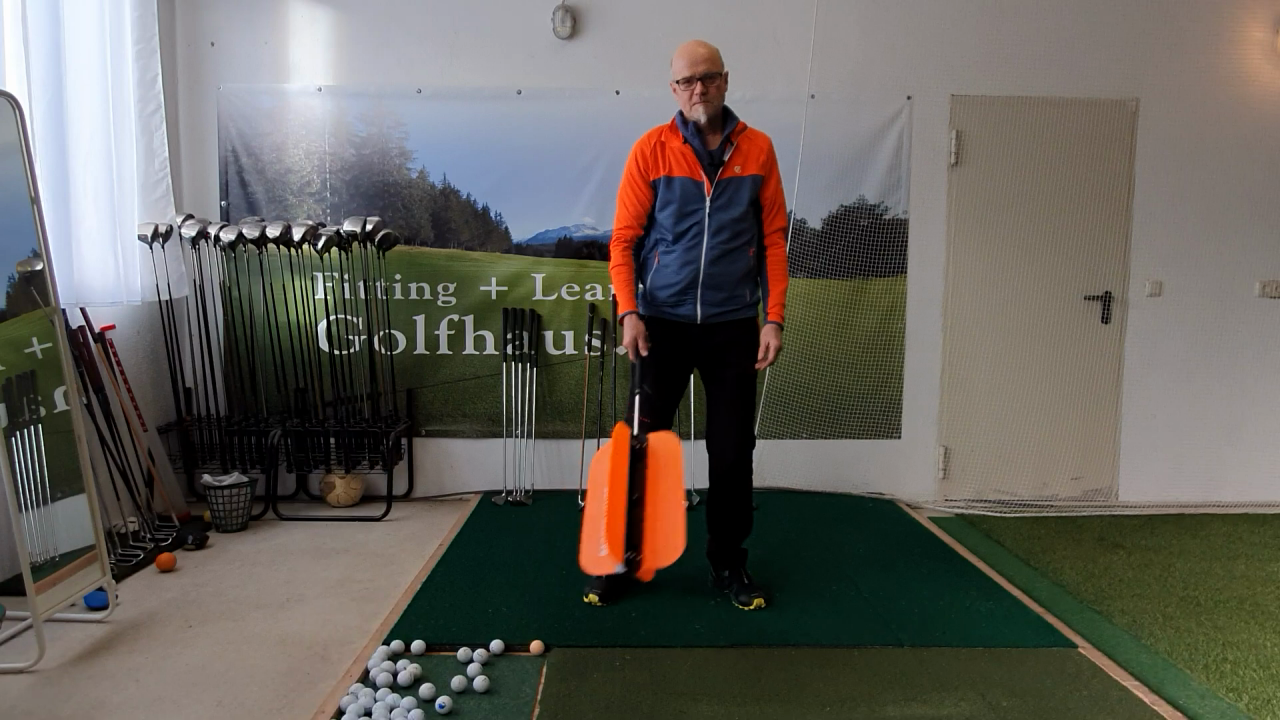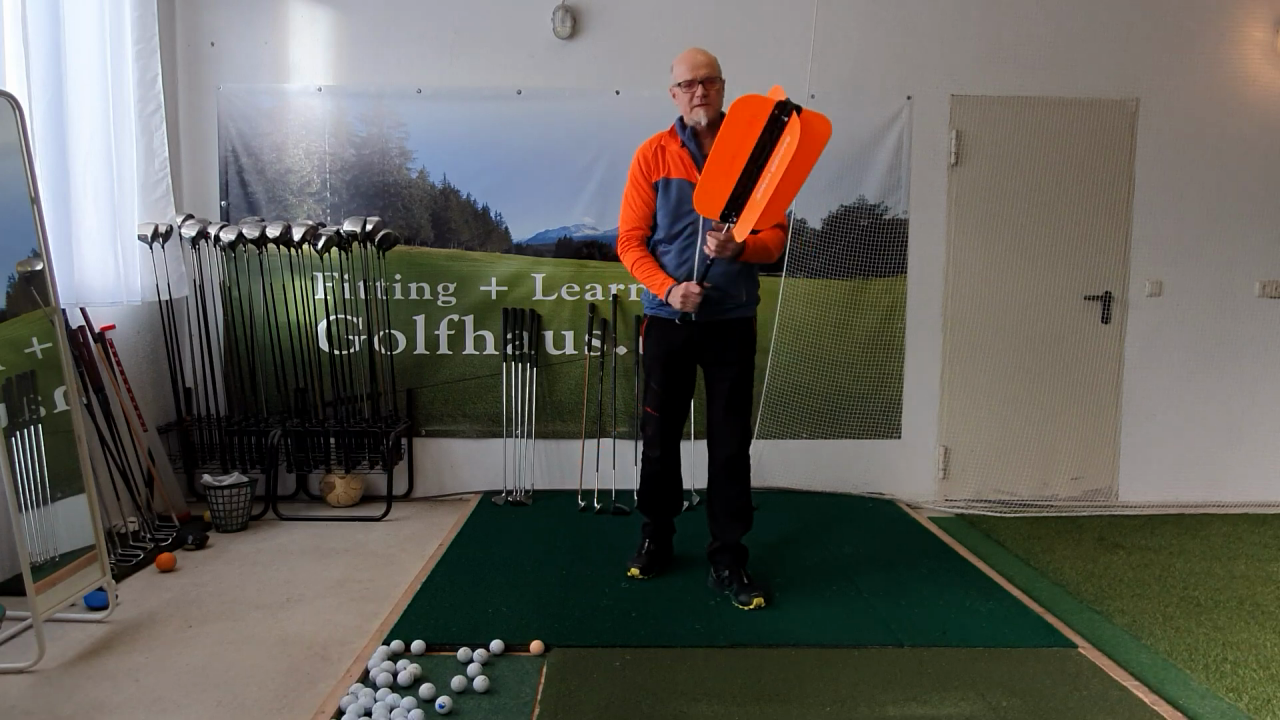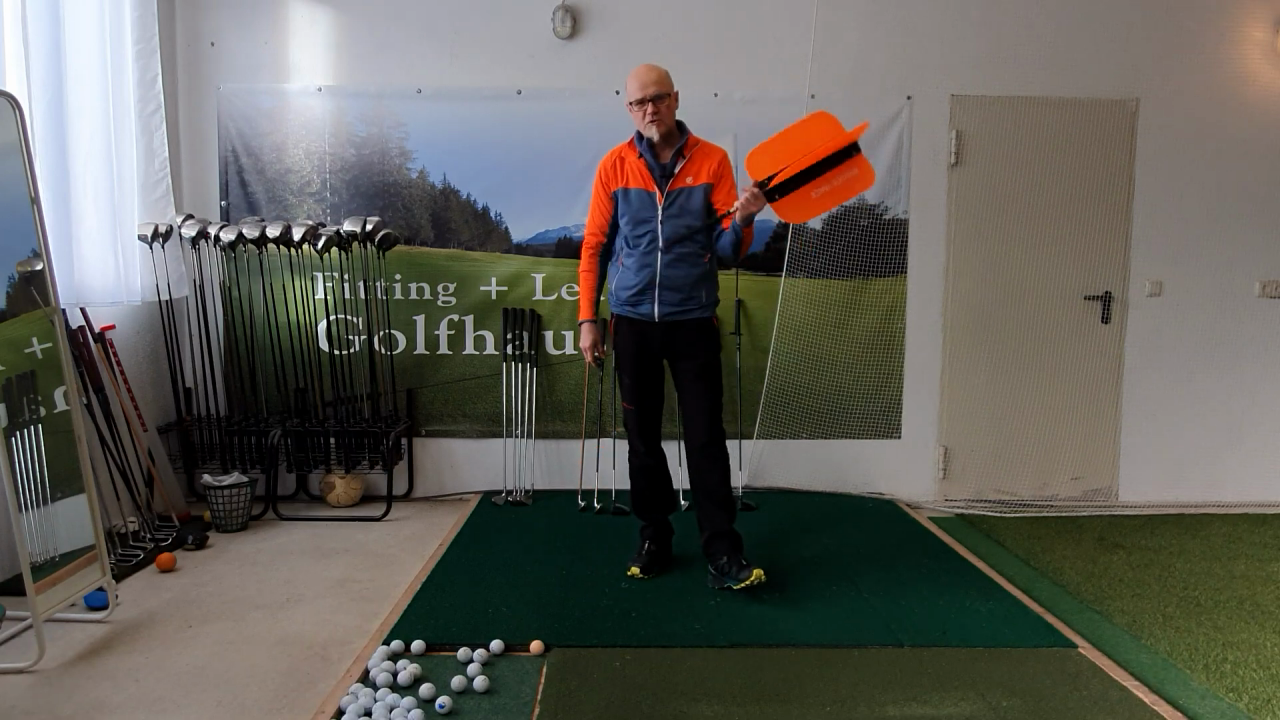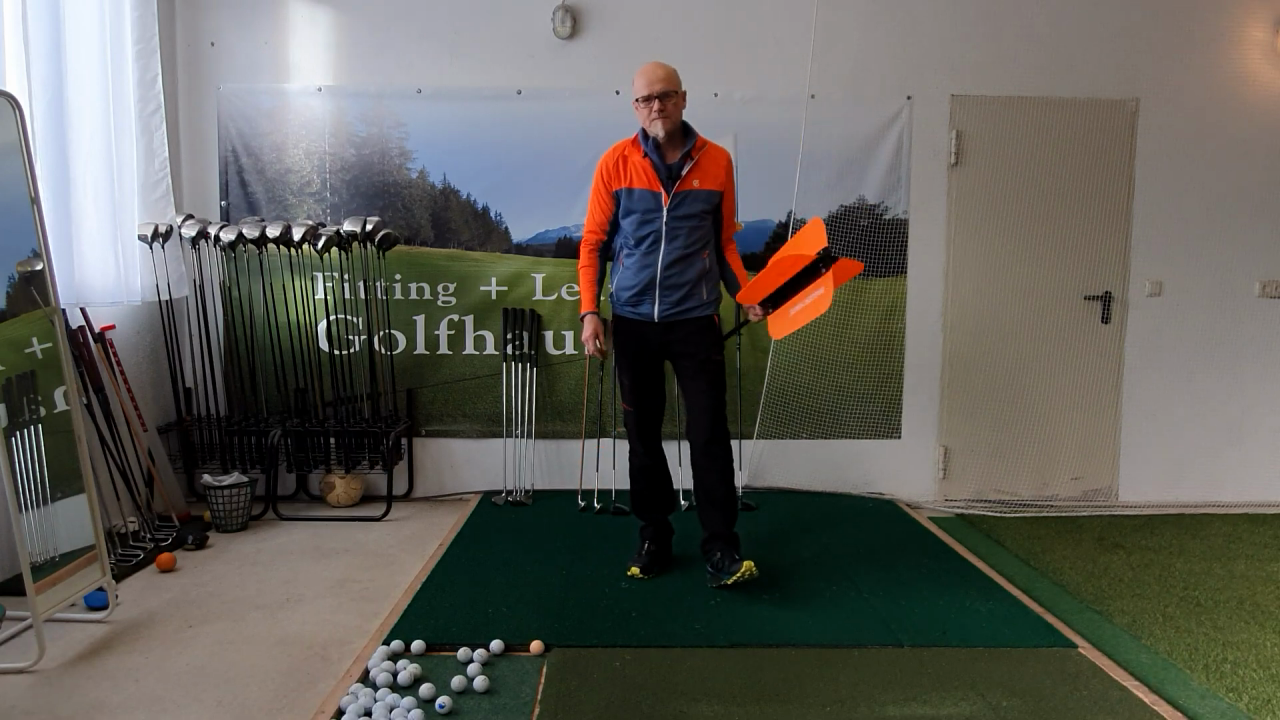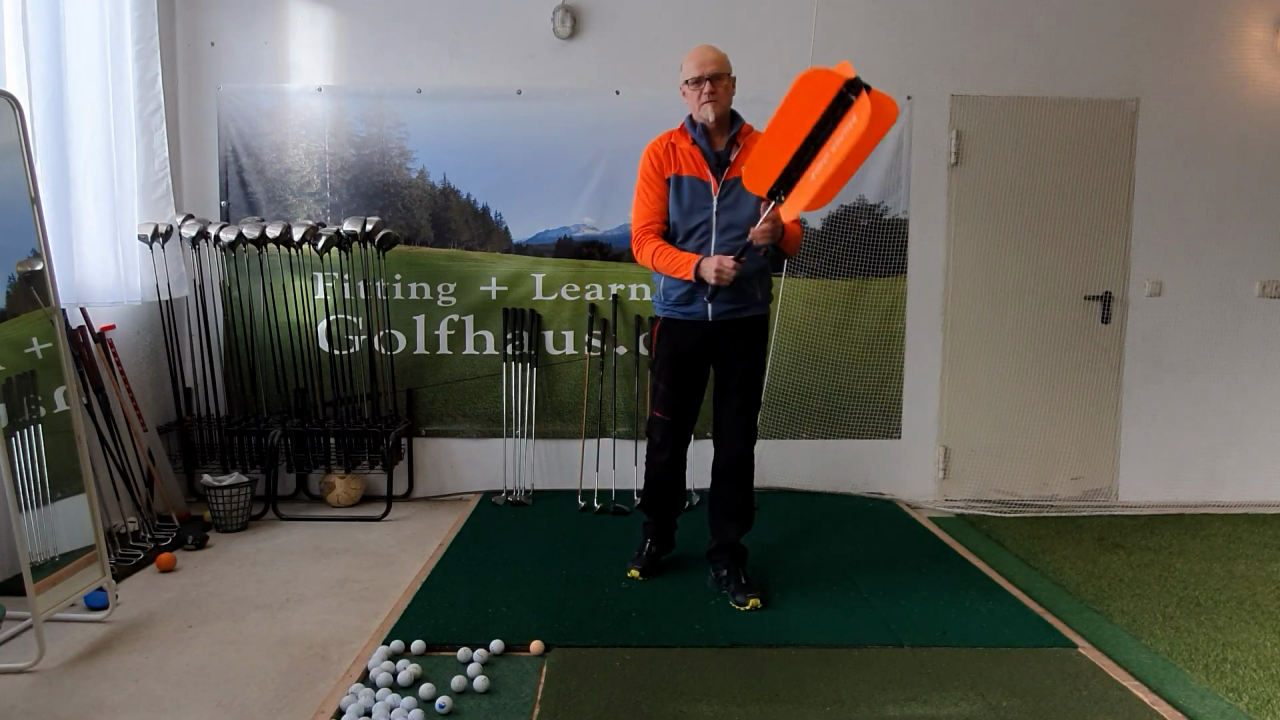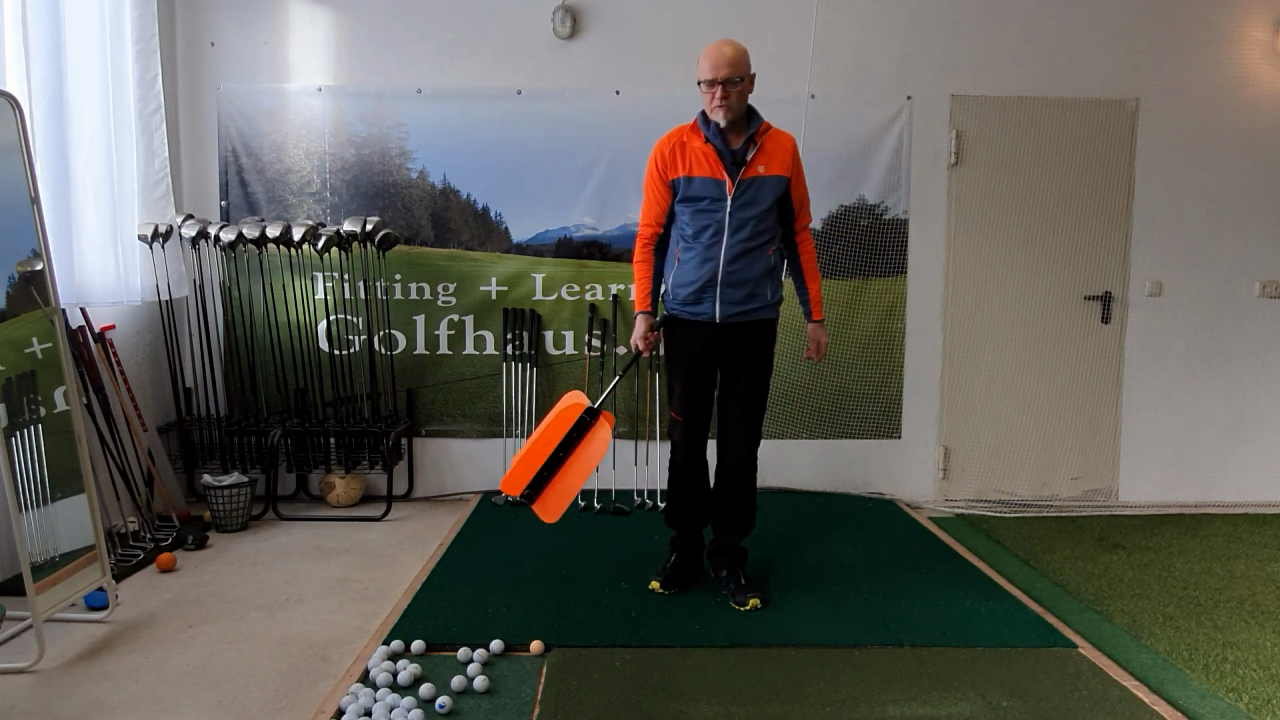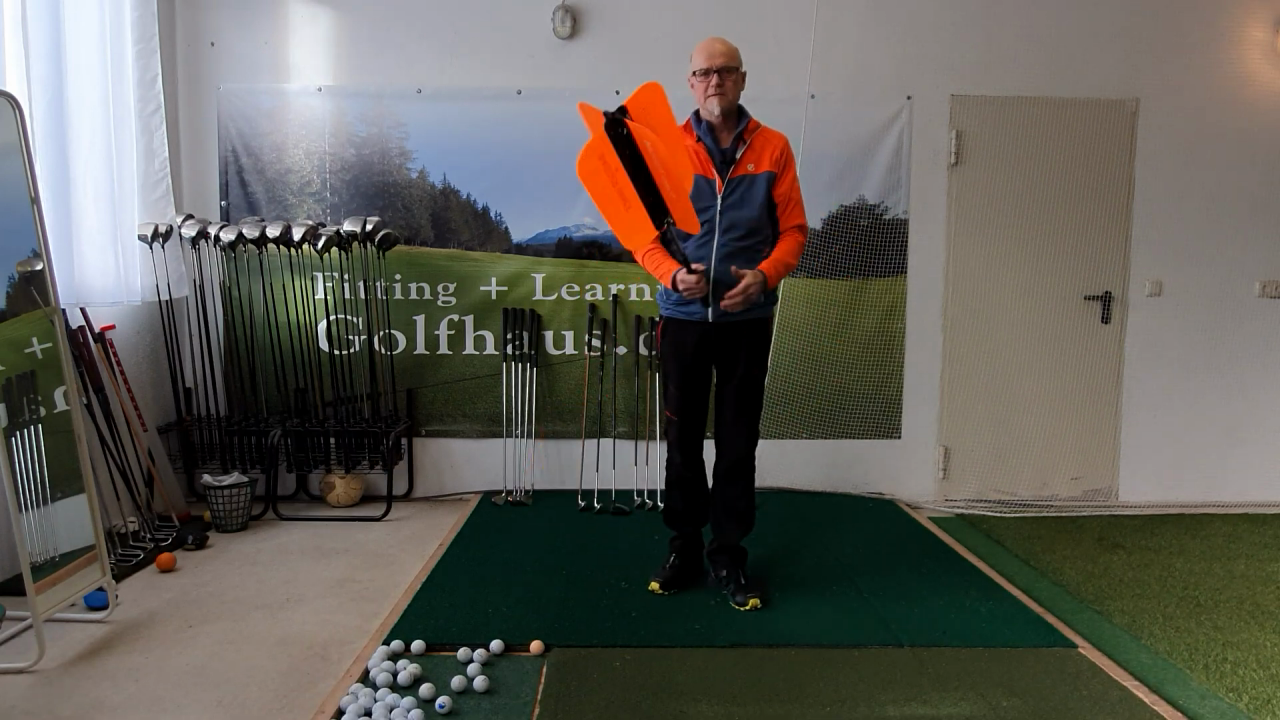
dt=0.7s
person 1, frame 1
left shoulder: (758, 148)
right shoulder: (650, 150)
left elbow: (774, 238)
right elbow: (624, 239)
left wrist: (773, 317)
right wrist: (629, 311)
left hip: (733, 326)
right hip: (663, 322)
left knee: (732, 450)
right knee: (642, 441)
left ankle: (728, 562)
person 1, frame 2
right shoulder: (652, 154)
left elbow: (774, 239)
right elbow: (630, 242)
left wrist: (740, 247)
right wrist: (671, 290)
left hip: (732, 322)
right hip: (668, 321)
left knee: (730, 444)
right knee: (659, 437)
left ankle: (728, 561)
right ankle: (655, 536)
person 1, frame 3
left shoulder: (713, 160)
right shoulder: (614, 165)
left elbow: (730, 250)
right elbow: (594, 246)
left wrist: (742, 221)
right wrist: (588, 317)
left hip: (694, 321)
right hip: (632, 321)
left knee: (705, 436)
right knee: (641, 435)
left ankle: (722, 552)
right ankle: (653, 537)
person 1, frame 4
left shoulder: (717, 161)
right shoulder: (615, 163)
right elbow: (593, 244)
left wrist: (745, 292)
right wrist: (590, 310)
left hip: (696, 319)
right hip: (632, 321)
left knee: (710, 434)
right knee: (643, 434)
left ankle: (721, 549)
right ankle: (654, 537)
person 1, frame 5
right shoulder: (661, 153)
left elbow: (791, 241)
right elbow: (644, 242)
left wrist: (776, 230)
right wrist: (699, 266)
left hip: (745, 320)
right hip: (679, 318)
left knee: (736, 443)
right knee: (667, 436)
left ankle: (727, 558)
right ankle: (657, 535)
person 1, frame 6
left shoulder: (782, 149)
right shoulder: (671, 149)
left elbow: (799, 237)
right elbow: (650, 236)
left wrist: (815, 314)
right wrist: (643, 310)
left hip: (753, 322)
right hip: (688, 319)
left knee: (740, 442)
right knee: (686, 439)
left ankle: (729, 555)
right ankle: (684, 546)
person 1, frame 7
left shoulder: (773, 147)
left elbow: (793, 231)
right elbow: (646, 235)
left wrist: (763, 276)
right wrist: (674, 274)
left hip: (747, 321)
right hip: (683, 318)
left knee: (738, 442)
right knee: (683, 439)
left ankle: (728, 556)
right ankle: (684, 548)
